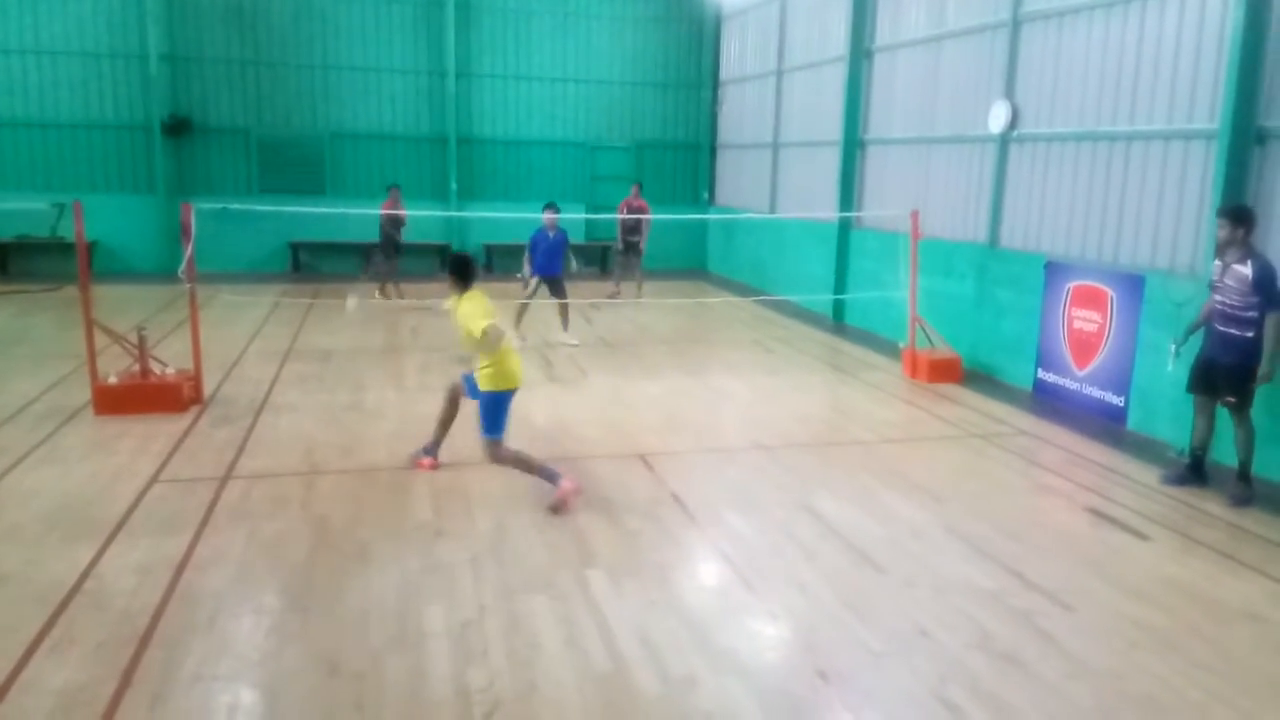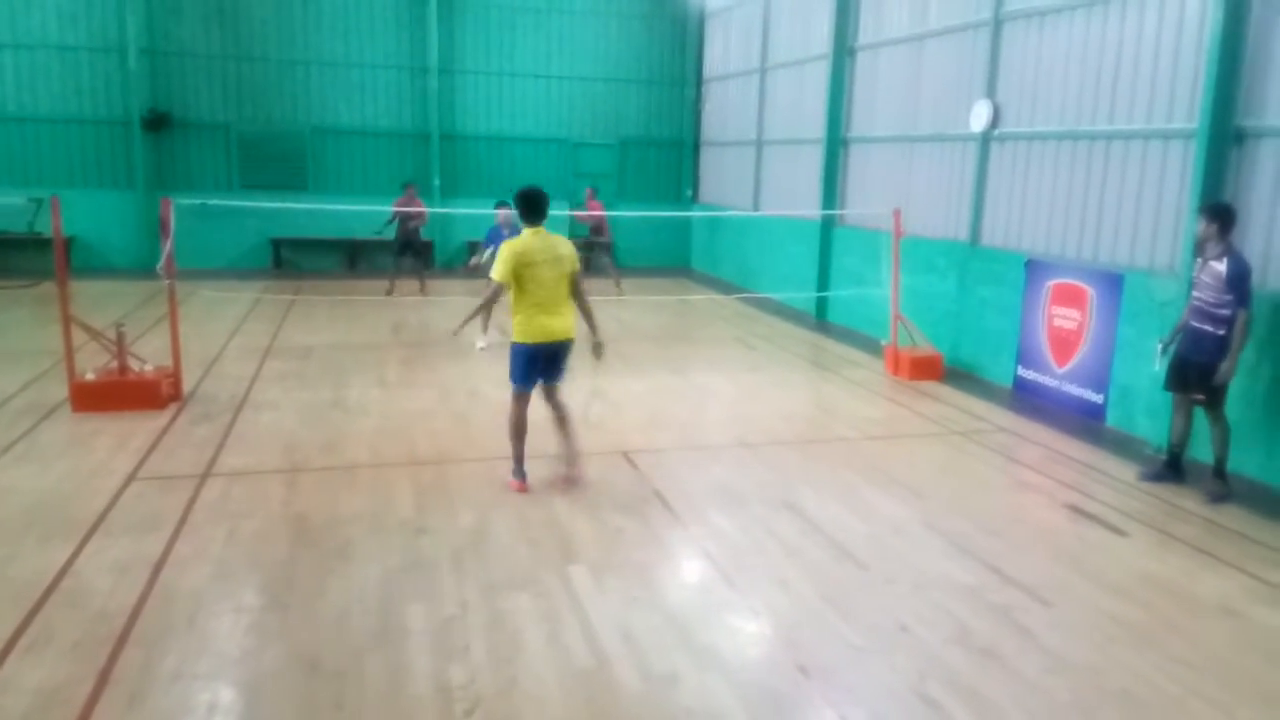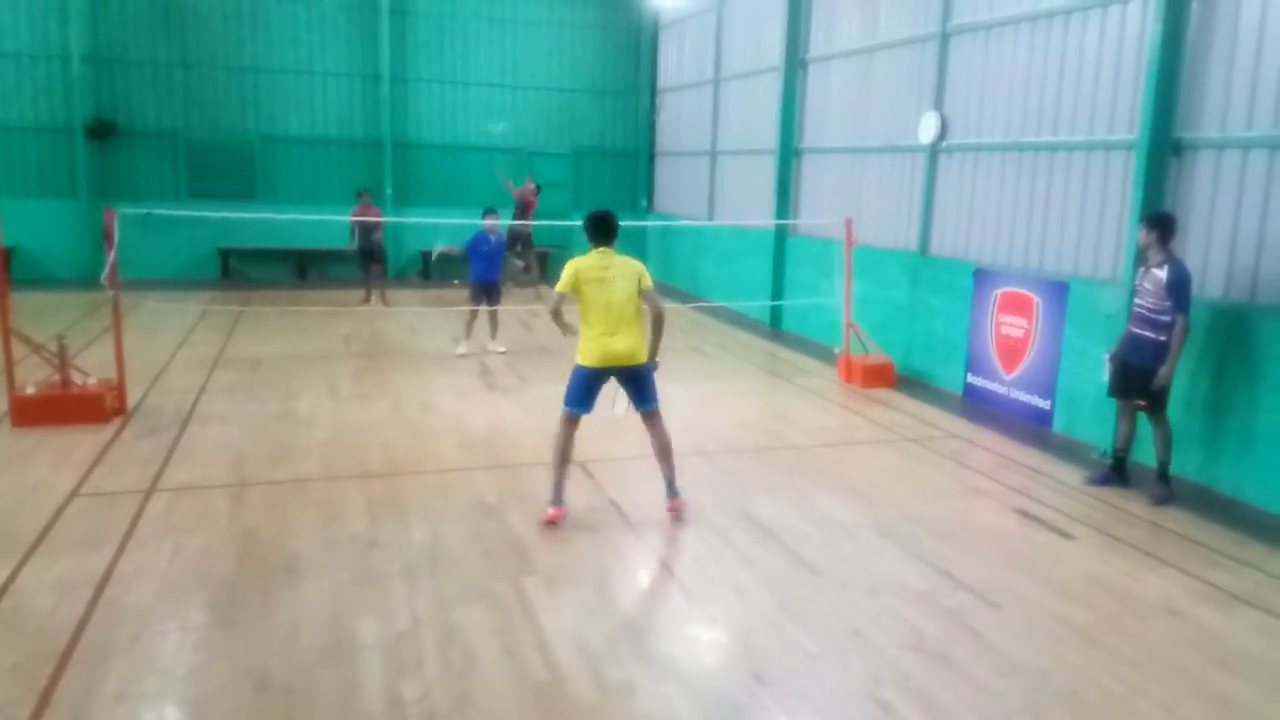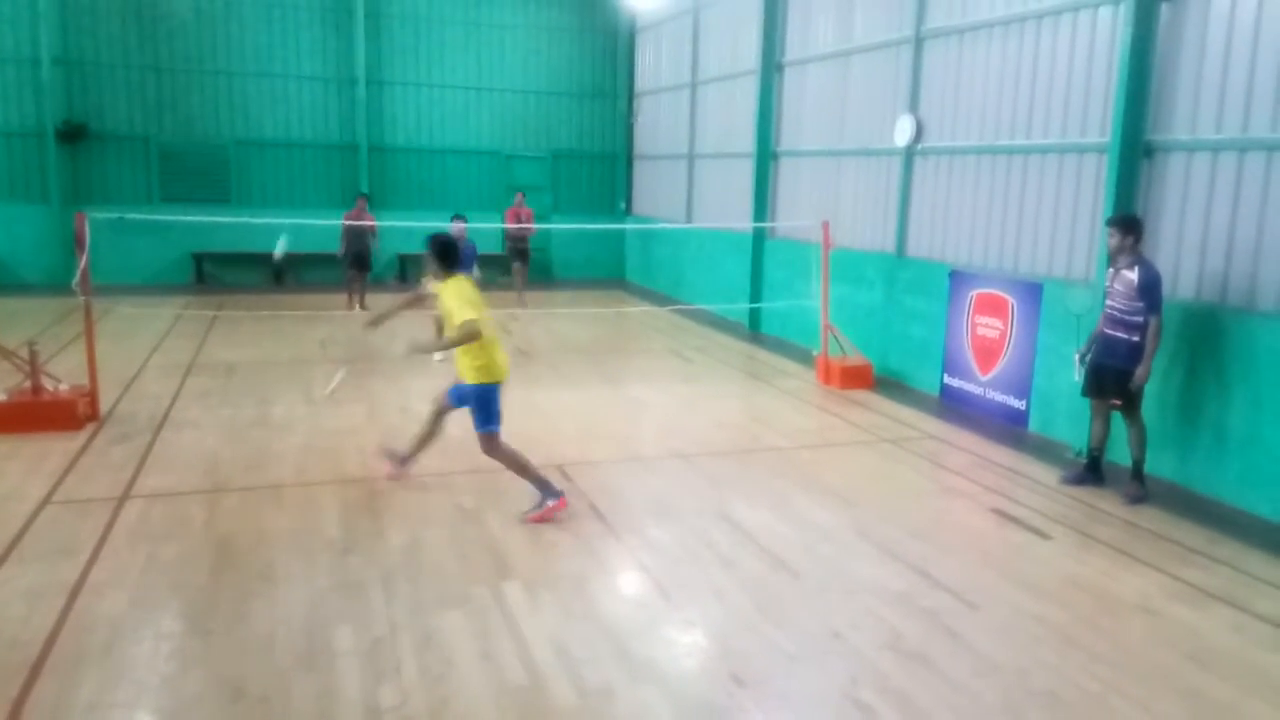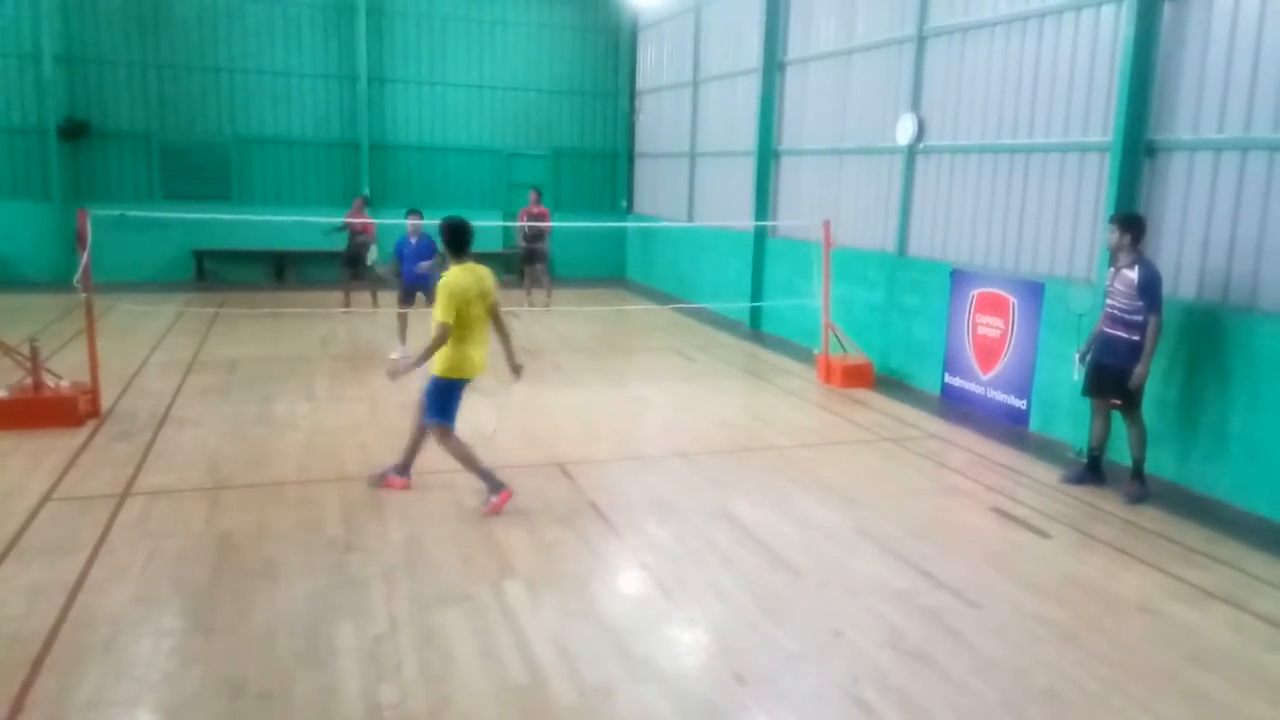
dt=0.7s
person 1, frame 1
right shoulder: (1219, 261)
right wrist: (1187, 333)
left hip: (1240, 356)
right hip: (1211, 349)
left knee: (1239, 414)
right knee: (1202, 405)
left ankle: (1243, 479)
right ankle: (1195, 467)
person 1, frame 2
left shoulder: (1236, 266)
right shoulder: (1201, 260)
left elbow: (1243, 315)
left wrist: (1232, 359)
right wrist: (1172, 336)
left hip: (1212, 354)
right hip: (1188, 348)
left knee: (1213, 412)
right knee: (1180, 403)
left ankle: (1219, 476)
right ankle: (1173, 465)
person 1, frame 3
left shoulder: (1176, 273)
right shoulder: (1144, 268)
left elbow: (1181, 322)
left wrist: (1170, 364)
right wrist: (1118, 347)
left hip: (1154, 360)
right hip: (1130, 355)
left knee: (1157, 416)
right knee: (1124, 408)
left ankle: (1163, 479)
right ankle: (1118, 469)
person 1, frame 4
left shoulder: (1147, 275)
right shoulder: (1112, 269)
left elbow: (1155, 322)
left wrist: (1146, 364)
right wrist: (1088, 346)
left hip: (1128, 361)
right hip: (1102, 355)
left knee: (1132, 416)
right knee: (1098, 408)
left ankle: (1138, 478)
right ankle: (1093, 468)
person 1, frame 5
left shoulder: (1147, 274)
right shoulder: (1114, 268)
left elbow: (1154, 321)
left wrist: (1144, 363)
right wrist: (1088, 345)
left hip: (1127, 360)
right hip: (1103, 354)
left knee: (1131, 415)
right knee: (1099, 407)
left ankle: (1138, 478)
right ankle: (1093, 467)
person 2, frame 1
left shoulder: (468, 308)
right shoulder: (467, 300)
left elbow: (493, 334)
right elbow: (454, 305)
left wrist: (482, 351)
left hip: (497, 377)
right hip: (490, 372)
left knee: (495, 452)
right knee: (454, 390)
left ankle: (558, 481)
right ankle: (432, 450)
person 2, frame 2
left shoulder: (512, 248)
right shoulder: (565, 246)
left elbow: (493, 293)
right elbow: (579, 293)
left wrist: (465, 320)
right wrist: (595, 333)
left hip: (528, 335)
right hip: (561, 334)
left knee: (520, 401)
right knee: (551, 393)
left ankle: (519, 474)
right ankle: (570, 458)
person 2, frame 3
left shoulder: (577, 266)
right shoulder: (634, 267)
left elbow: (554, 308)
right elbow: (658, 311)
left wrist: (564, 326)
right wrist: (653, 353)
left hip: (593, 357)
right hip: (633, 355)
left knee: (568, 424)
right knee: (653, 421)
left ankle: (556, 501)
right ankle: (672, 494)
person 2, frame 4
left shoulder: (455, 292)
right shoulder: (453, 284)
left elbow: (475, 330)
right elbow: (418, 296)
left wrist: (434, 346)
right wrist: (386, 314)
left hip: (484, 371)
right hip: (475, 368)
left knee: (490, 444)
right knee: (441, 407)
left ankle: (551, 495)
right ankle: (404, 460)
person 2, frame 5
left shoulder: (450, 283)
right shoulder: (484, 274)
left elbow: (443, 335)
right elbow: (498, 320)
left wrist: (410, 364)
right wrist: (511, 357)
left hip: (453, 364)
right hip: (471, 359)
left knee: (443, 434)
right knee: (426, 413)
left ankle: (496, 487)
right ankle: (402, 469)
